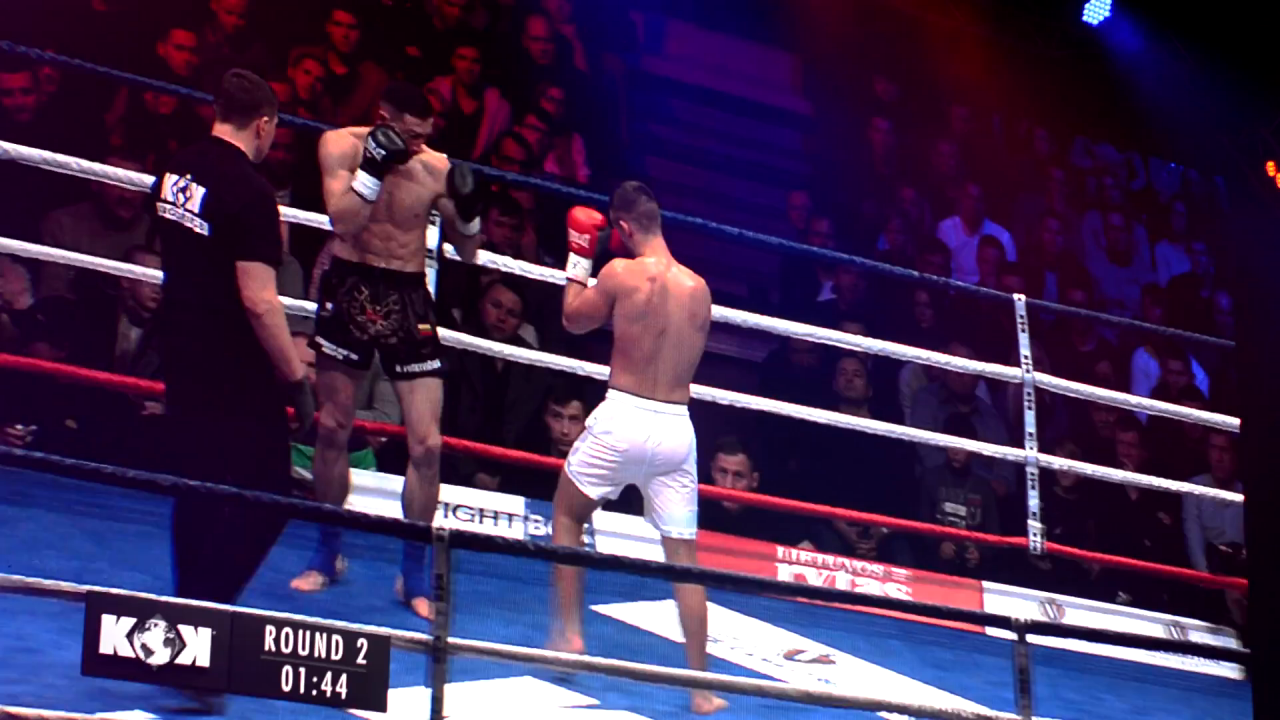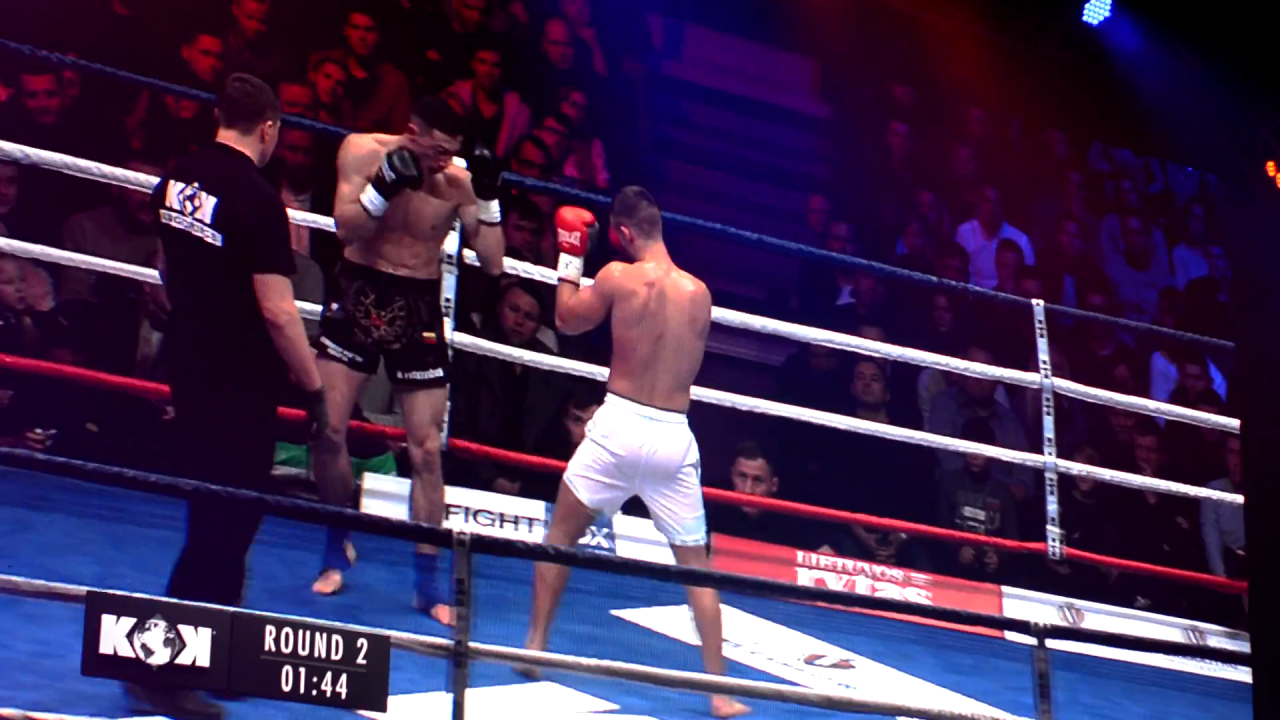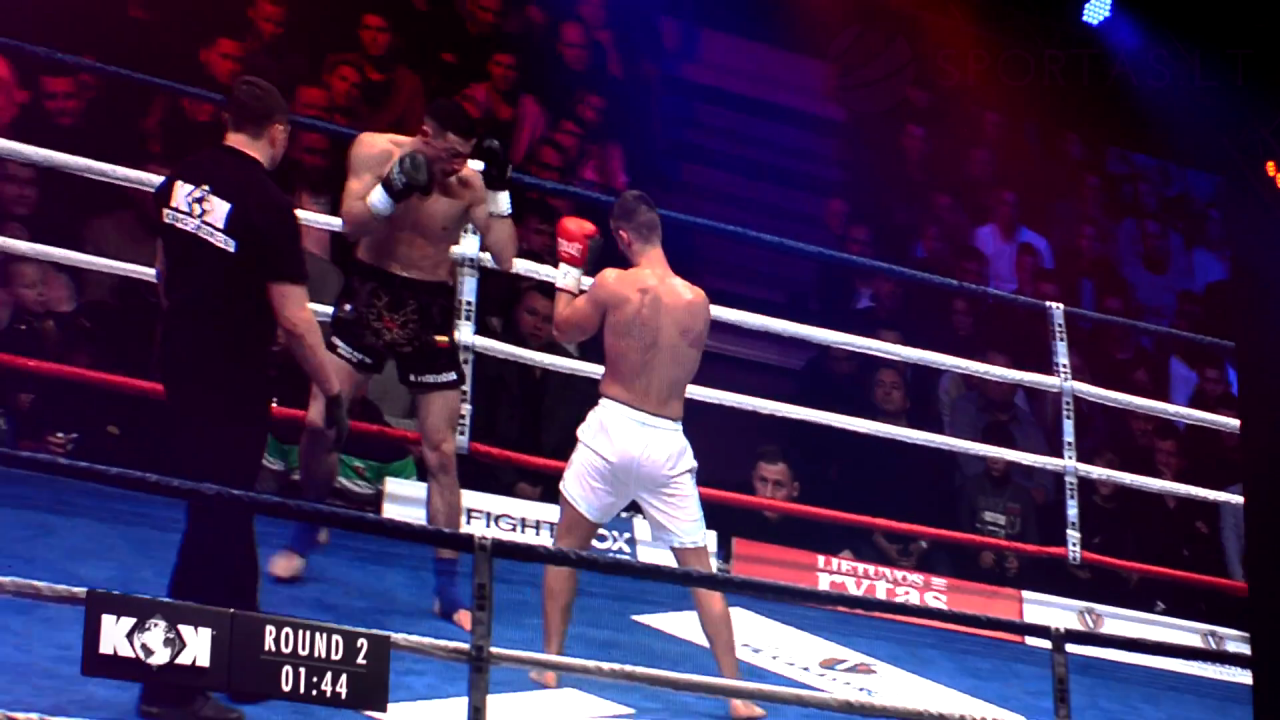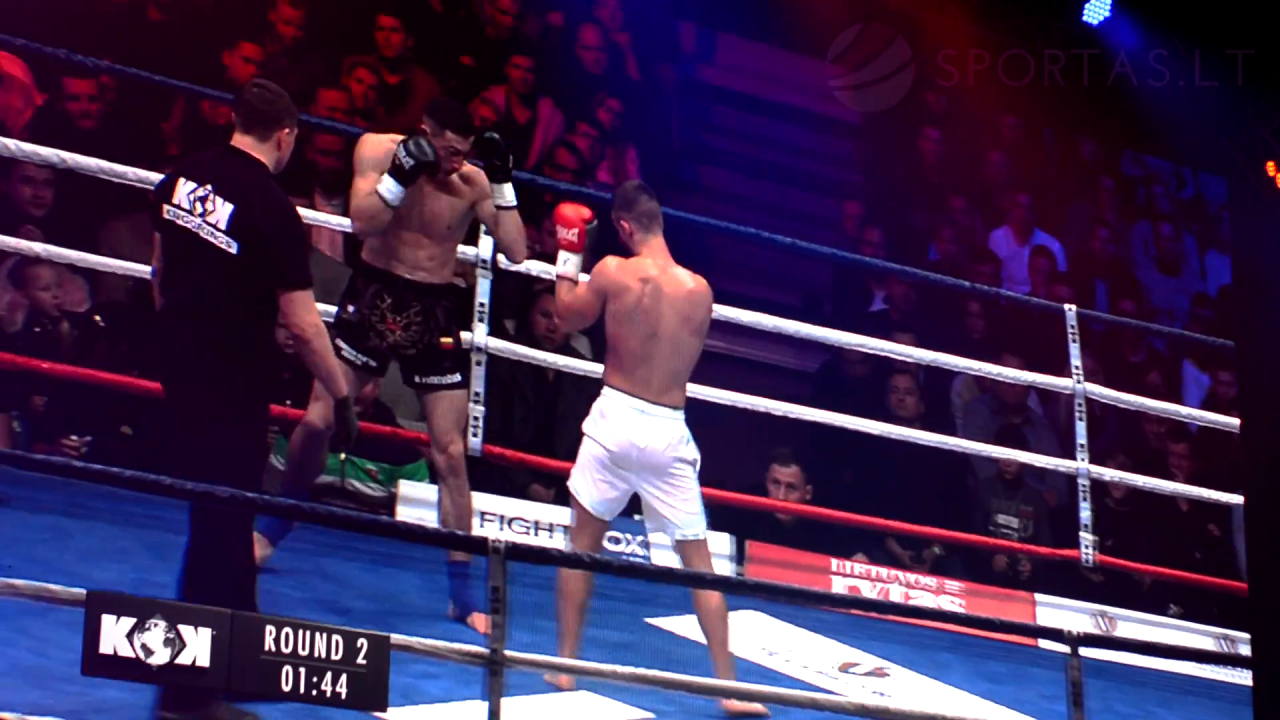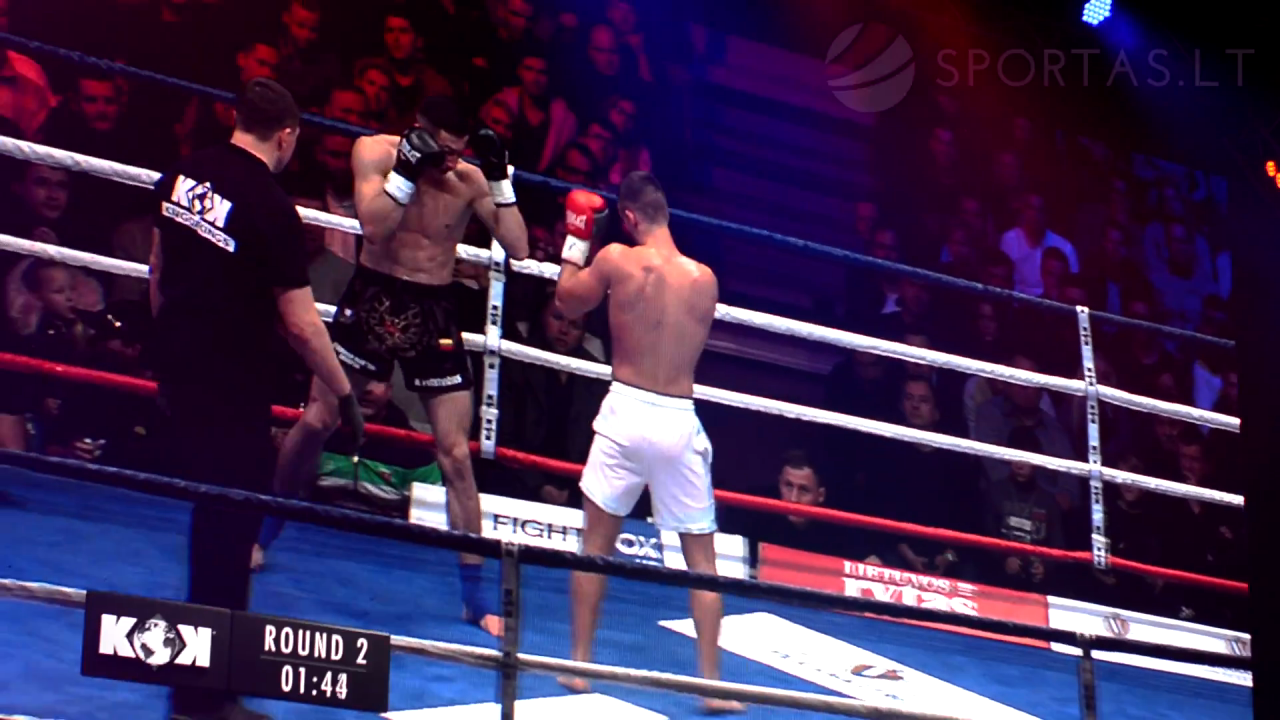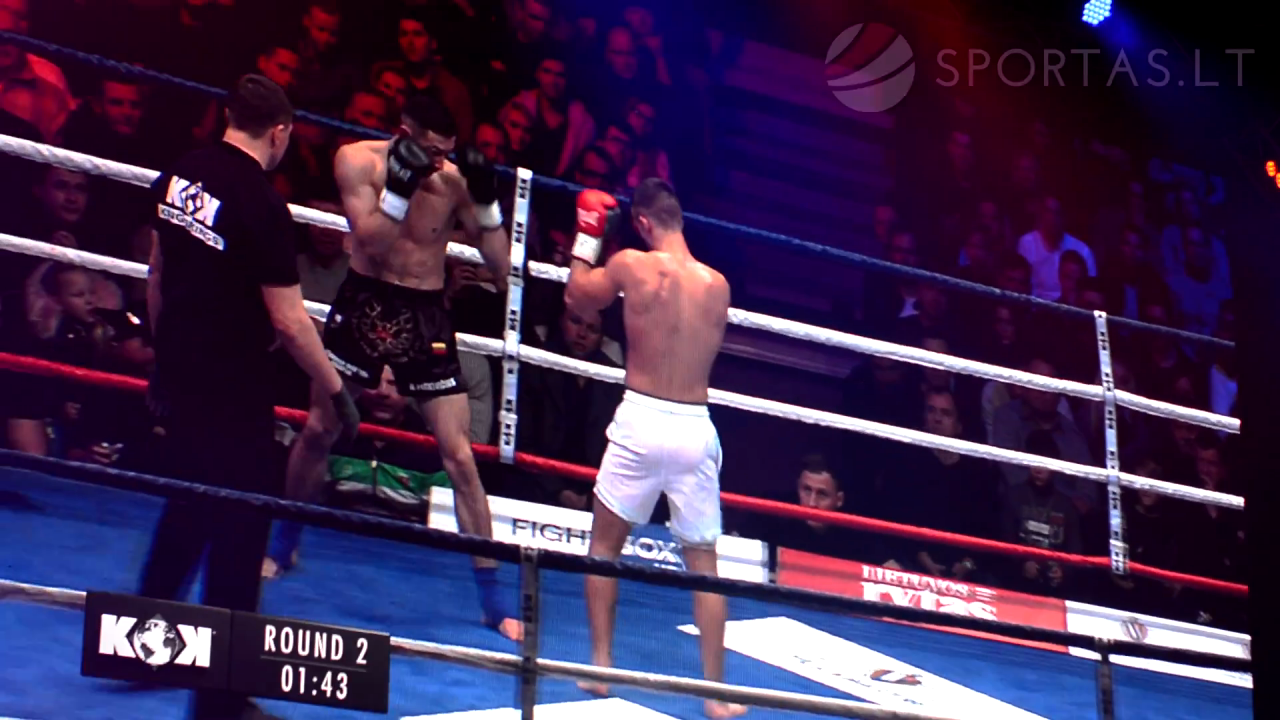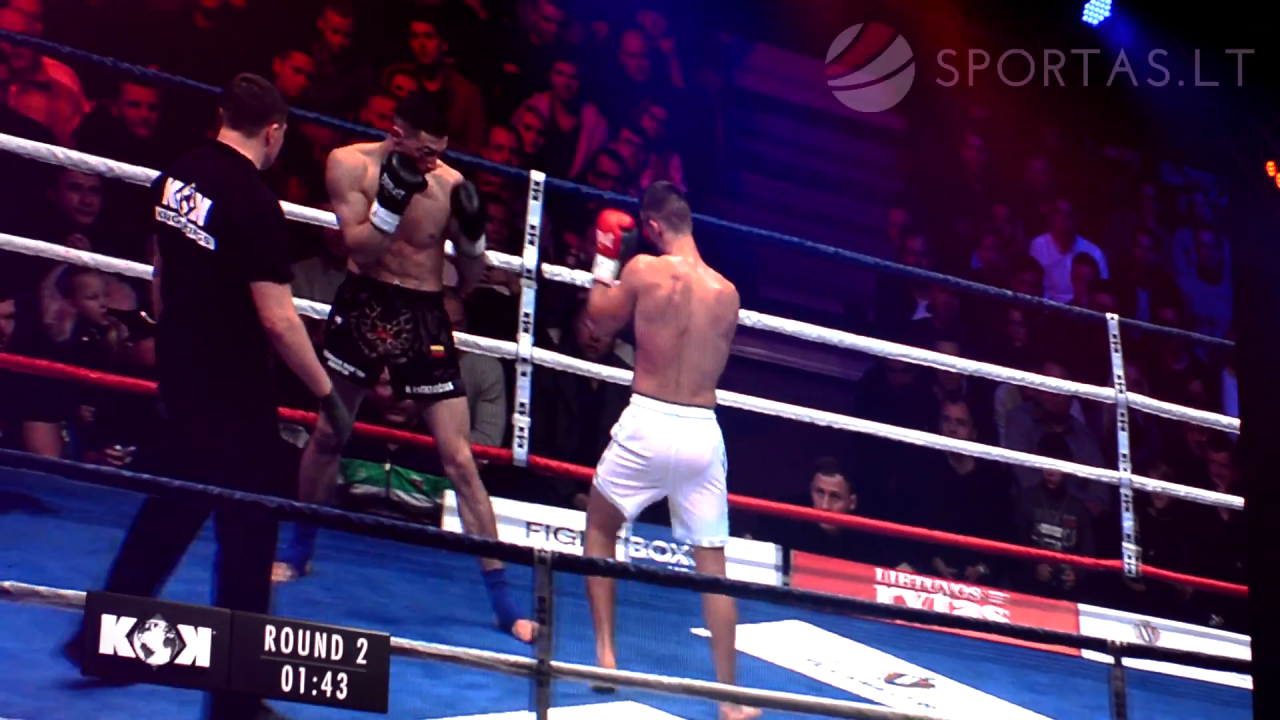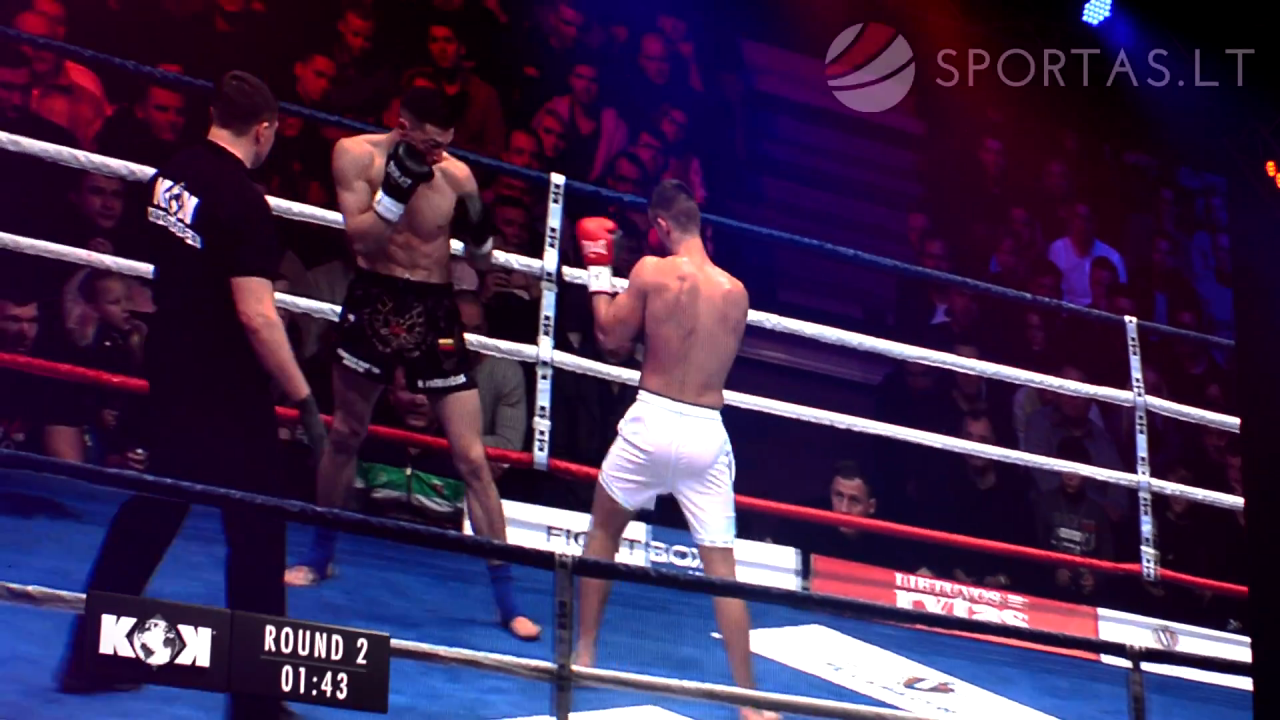
dt=0.1s
person 1, frame 1
left shoulder: (175, 173)
right shoulder: (247, 191)
right elbow: (259, 301)
right wrist: (298, 380)
left hip: (182, 358)
right hip: (234, 371)
left knee: (202, 501)
right knee: (260, 500)
person 1, frame 2
left shoulder: (177, 176)
right shoulder: (258, 199)
right elbow: (277, 313)
right wrist: (316, 389)
left hip: (189, 364)
right hip: (237, 378)
left knee: (215, 508)
right knee: (227, 519)
person 1, frame 3
left shoulder: (179, 178)
right shoulder: (267, 205)
left elbow: (164, 273)
right elbow: (294, 321)
right wrist: (332, 393)
left hip: (182, 367)
right hip: (232, 381)
left knee: (223, 508)
right knee: (219, 520)
person 1, frame 4
left shoulder: (182, 176)
right shoulder: (272, 209)
left elbow: (159, 271)
right elbow: (303, 326)
right wrist: (342, 395)
left hip: (179, 365)
right hip: (228, 382)
left knee: (223, 510)
right knee: (221, 521)
person 1, frame 5
left shoulder: (182, 173)
right shoulder: (270, 209)
left elbow: (157, 271)
right elbow: (300, 323)
right wrist: (343, 392)
left hip: (177, 364)
right hip: (228, 378)
left knee: (211, 501)
right knee: (231, 518)
person 1, frame 6
left shoulder: (178, 175)
right shoulder: (262, 206)
left elbow: (157, 274)
right elbow: (288, 320)
right wrist: (337, 390)
left hip: (179, 369)
right hip: (232, 381)
left knee: (192, 505)
right knee: (240, 522)
person 1, frame 7
left shoulder: (175, 176)
right shoulder: (255, 204)
right elbow: (278, 319)
right wrist: (327, 394)
left hip: (178, 369)
right hip: (231, 384)
left knee: (175, 499)
right knee: (249, 527)
person 1, frame 8
left shoulder: (169, 176)
right shoulder: (243, 202)
right elbow: (257, 314)
right wrist: (305, 399)
left hip: (170, 369)
right hip: (225, 385)
left knee: (156, 501)
right knee: (258, 529)
left ankle: (92, 650)
person 2, frame 1
left shoulder: (438, 169)
right shoulder: (341, 146)
left elbow: (469, 252)
right elbow: (343, 221)
left wrist: (469, 212)
right wrist: (373, 165)
left hip: (409, 298)
right hip: (350, 290)
left knee: (426, 445)
right knee: (331, 430)
left ankle: (414, 576)
right ankle: (328, 553)
person 2, frame 2
left shoulder: (460, 182)
right shoulder: (362, 150)
left elbow: (493, 265)
right elbow: (346, 227)
left wrist: (487, 197)
right wrist: (387, 183)
left hip: (418, 304)
right hip: (358, 292)
left knee: (426, 450)
right knee: (330, 428)
left ankle: (429, 586)
right ankle: (336, 551)
person 2, frame 3
left shoulder: (472, 182)
right shoulder: (375, 149)
left elbow: (505, 260)
right elbow: (353, 223)
left wrist: (498, 188)
right wrist: (395, 187)
left hip: (429, 308)
right hip: (368, 293)
left knee: (441, 453)
right knee: (320, 421)
left ankle: (448, 591)
right ankle: (304, 536)
person 2, frame 4
left shoulder: (475, 180)
right shoulder: (377, 150)
left elbow: (518, 254)
right elbow: (363, 223)
left wrist: (502, 181)
right wrist: (402, 173)
left hip: (435, 310)
right hip: (373, 295)
left knee: (449, 455)
right knee: (318, 422)
left ankle: (463, 594)
right ankle: (275, 526)
person 2, frame 5
left shoulder: (470, 178)
right shoulder: (371, 152)
left elbow: (517, 249)
right elbow: (376, 226)
left wrist: (499, 180)
right wrist: (404, 169)
left hip: (432, 311)
right hip: (371, 299)
left knee: (456, 456)
right knee: (313, 426)
left ankle: (476, 596)
person 2, frame 6
left shoulder: (457, 181)
right shoulder: (358, 160)
left elbow: (499, 267)
right elbow: (368, 241)
left wrist: (487, 200)
right wrist: (400, 185)
left hip: (425, 316)
right hip: (363, 304)
left knee: (460, 459)
right knee: (316, 432)
left ankle: (494, 599)
right ankle: (282, 546)
person 2, frame 7
left shoulder: (452, 183)
right shoulder: (349, 164)
left elbow: (472, 274)
right elbow: (358, 248)
left wrist: (473, 237)
right wrist: (391, 199)
left hip: (423, 317)
right hip: (362, 308)
left knee: (460, 462)
right knee: (325, 436)
left ankle: (503, 602)
right ankle: (300, 551)
person 2, frame 8
left shoulder: (458, 176)
right shoulder: (356, 155)
left elbow: (479, 266)
right elbow: (360, 238)
left wrist: (480, 238)
right wrist: (396, 188)
left hip: (434, 311)
right hip: (374, 302)
left knee: (471, 457)
right knee: (343, 435)
left ankle: (507, 599)
right ankle: (319, 555)
person 3, frame 1
left shoulder: (619, 273)
right shoulder: (699, 288)
left elbow: (574, 320)
left wrist: (579, 254)
left hip: (622, 417)
right hip: (674, 428)
left knee: (566, 519)
right knee: (683, 560)
left ankle: (569, 632)
person 3, frame 2
left shoulder: (617, 276)
right shoulder: (700, 294)
left elbow: (568, 321)
left wrist: (569, 253)
left hip: (620, 424)
right hip: (674, 436)
left knee: (562, 531)
right knee: (696, 566)
left ankle: (536, 645)
person 3, frame 3
left shoulder: (612, 284)
right shoulder: (698, 301)
left elbow: (566, 330)
left wrist: (570, 264)
left hip: (612, 430)
right hip: (666, 443)
left knee: (566, 545)
right knee: (700, 570)
left ankle: (550, 660)
person 3, frame 4
left shoulder: (614, 272)
right shoulder: (700, 290)
left elbow: (567, 317)
left wrist: (569, 250)
left hip: (616, 419)
right hip: (669, 432)
left knee: (581, 546)
right knee: (699, 564)
left ankle: (564, 663)
person 3, frame 5
left shoulder: (617, 260)
right shoulder: (706, 279)
left elbow: (568, 303)
left wrist: (576, 236)
left hip: (627, 413)
right hip: (680, 423)
left knee: (597, 544)
right knee: (700, 557)
left ankle: (580, 663)
right ankle: (711, 683)
person 3, frame 6
left shoulder: (632, 264)
right shoulder: (718, 286)
left elbow: (578, 301)
left wrist: (587, 235)
left hip: (641, 422)
right hip: (695, 430)
left knee: (604, 546)
right knee: (702, 563)
left ankle: (599, 665)
person 3, frame 7
left shoulder: (643, 270)
right shoulder: (728, 292)
left elbow: (598, 322)
left wrist: (607, 258)
left hip: (646, 425)
right hip: (701, 433)
left knee: (599, 534)
right knee: (712, 568)
left ankle: (604, 651)
person 3, frame 8
left shoulder: (651, 271)
right shoulder: (737, 292)
left elbow: (610, 336)
left wrist: (598, 268)
left hip: (652, 422)
right hip: (707, 433)
left knee: (602, 532)
right knee: (721, 569)
left ankle: (584, 652)
